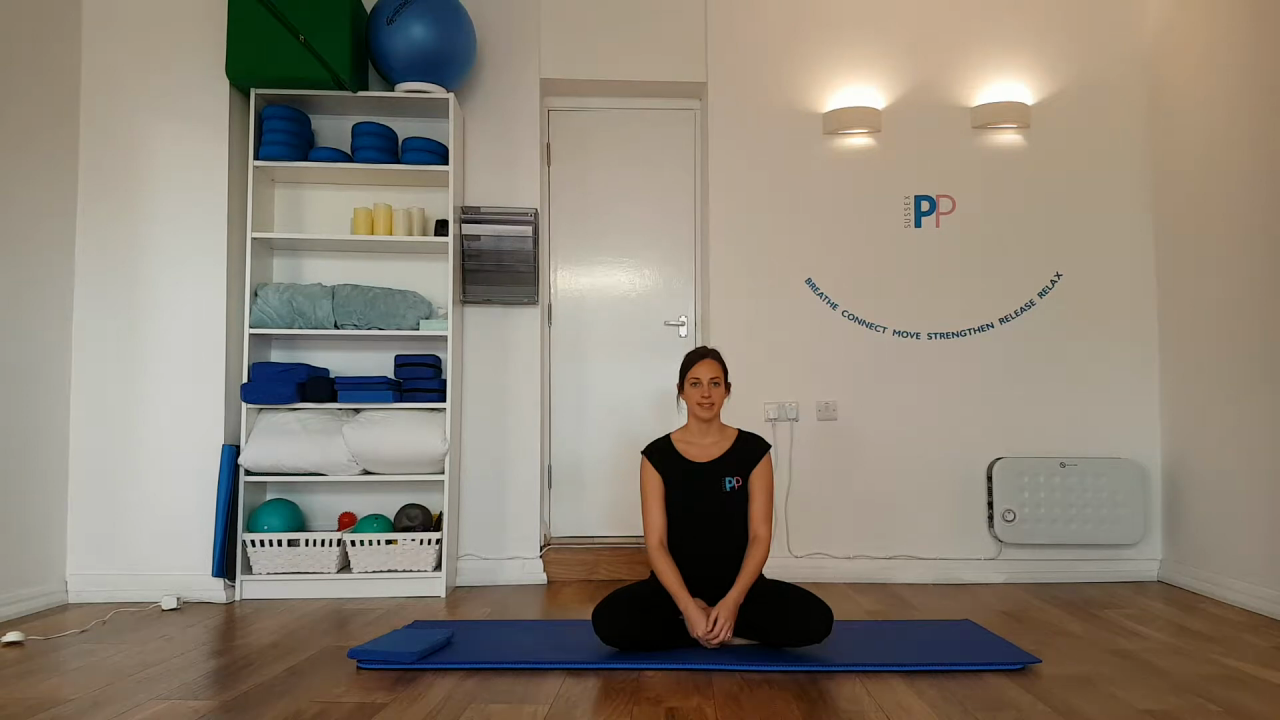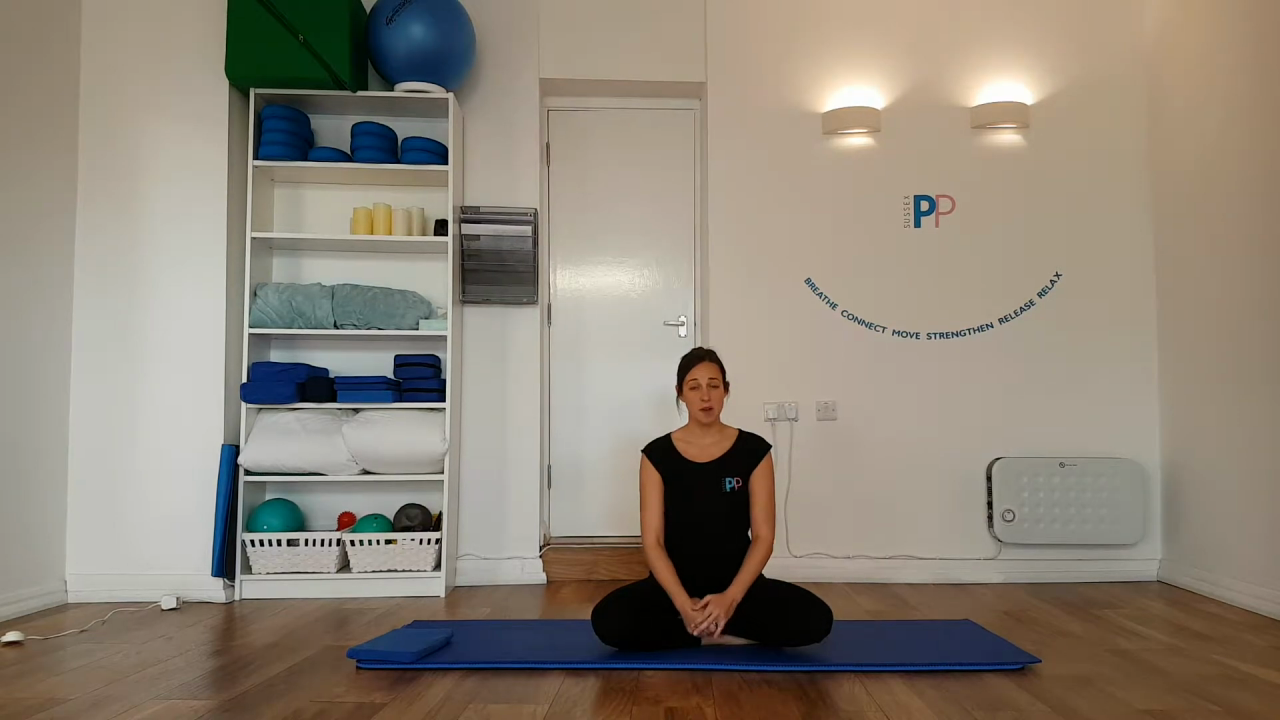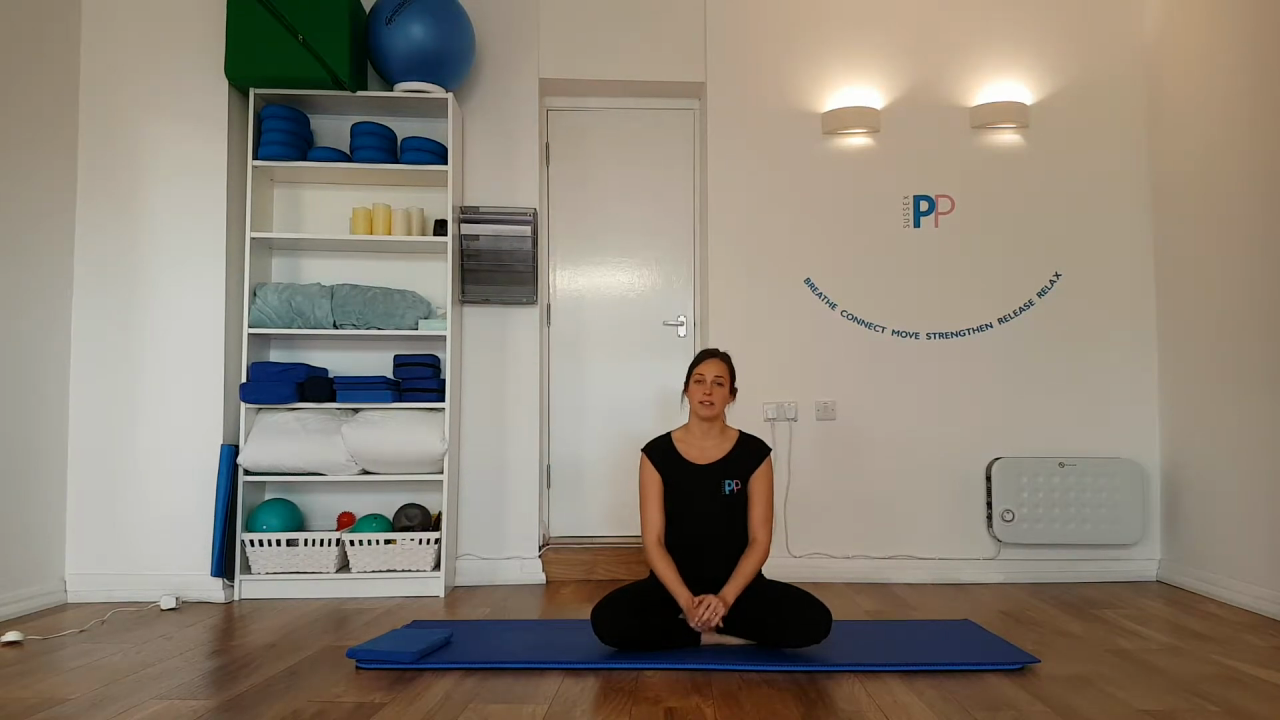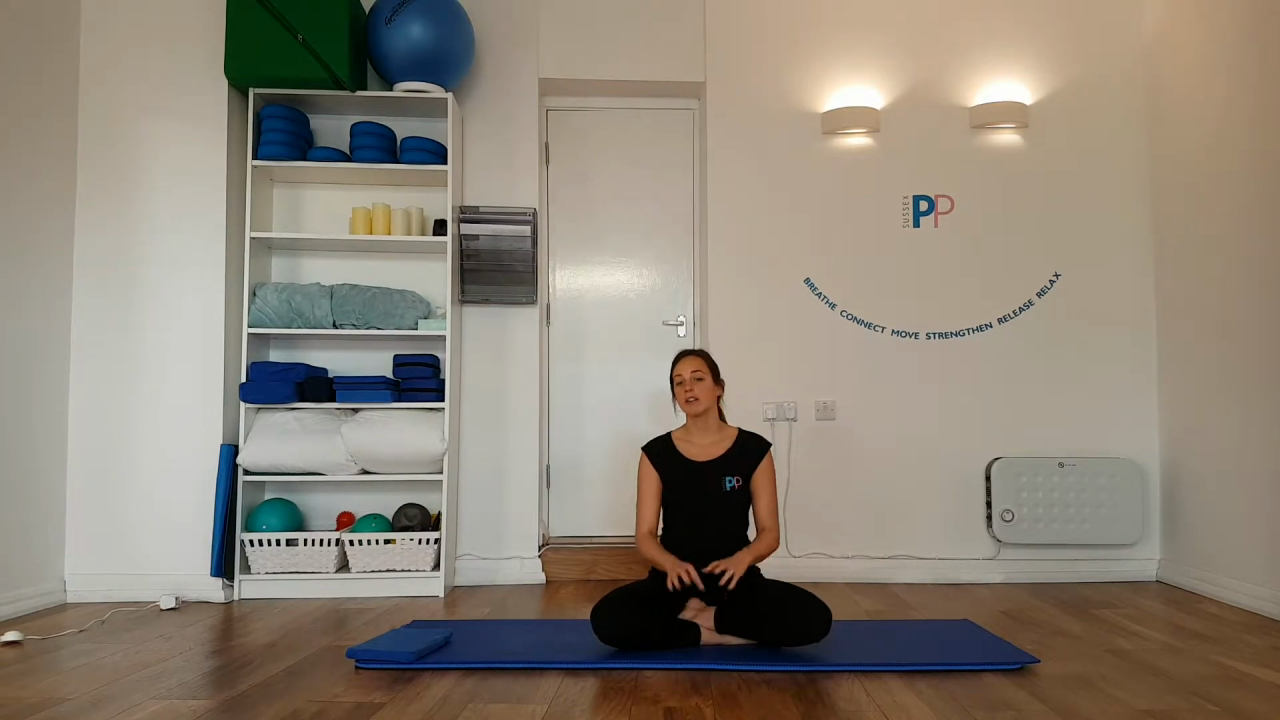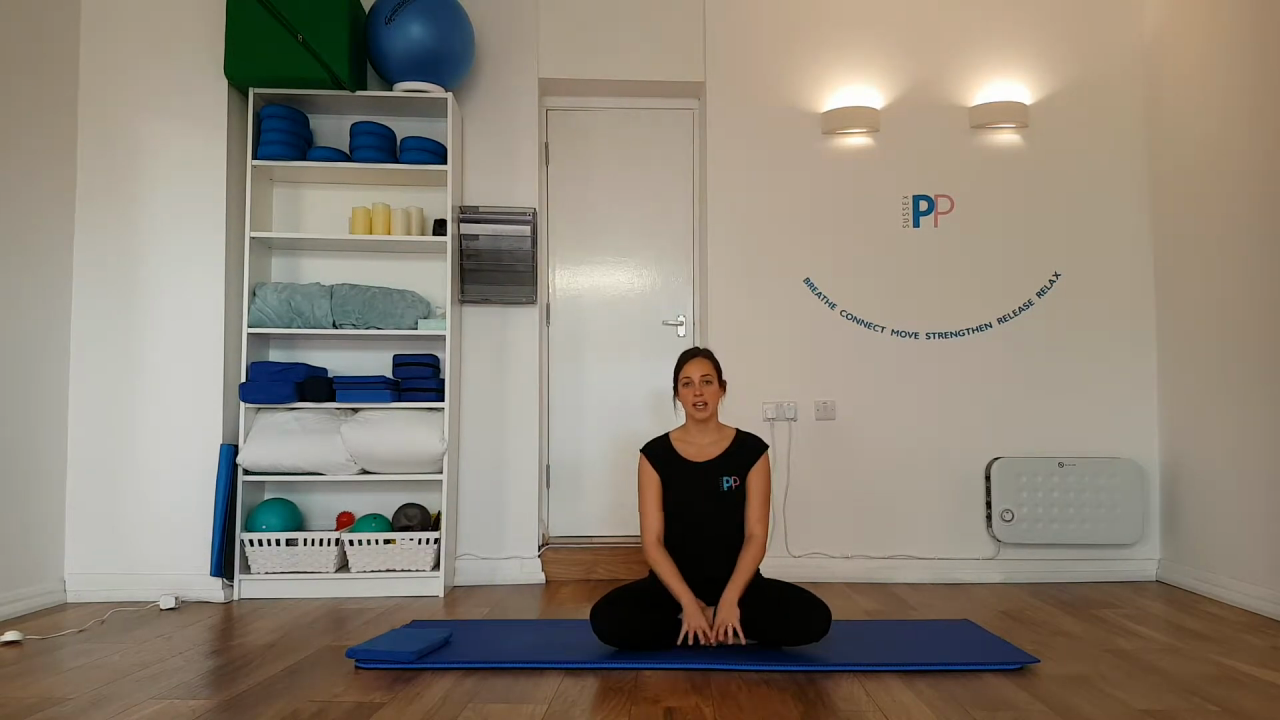
dt=1s
person 1, frame 1
left shoulder: (753, 450)
right shoulder: (657, 455)
left elbow: (760, 535)
right elbow: (656, 542)
left wrist: (733, 601)
right wrist: (688, 608)
left hip: (738, 584)
right hip: (676, 586)
left knee: (816, 619)
right knee: (609, 620)
left ankle: (715, 625)
right ankle: (727, 630)
person 1, frame 2
left shoulder: (754, 450)
right shoulder: (658, 454)
left elbow: (763, 536)
right elbow: (652, 541)
left wrist: (731, 598)
right wrist: (683, 604)
left hip: (737, 583)
right hip: (675, 584)
left knee: (816, 618)
right knee: (607, 620)
left ankle: (700, 625)
right ankle: (736, 633)
person 1, frame 3
left shoulder: (754, 453)
right shoulder: (657, 453)
left elbow: (760, 540)
right elbow: (653, 540)
left wrist: (725, 598)
right wrist: (686, 601)
left hip: (737, 584)
right hip: (674, 584)
left knee: (814, 620)
right knee: (607, 620)
left ankle: (700, 623)
right ankle: (729, 634)
person 1, frame 4
left shoulder: (753, 449)
right shoulder: (656, 453)
left elbow: (769, 532)
right elbow: (644, 536)
left wrist: (743, 558)
right wrist: (671, 562)
left hip: (737, 582)
right hip: (675, 582)
left knee: (815, 618)
right knee: (606, 619)
left ankle: (696, 615)
right ankle: (728, 634)
person 1, frame 5
left shoulder: (751, 450)
right shoulder: (655, 454)
left elbow: (756, 536)
right elbow: (652, 541)
left wrist: (730, 600)
right wrist: (688, 602)
left hip: (735, 581)
right hip: (674, 583)
left knee: (815, 618)
right knee: (605, 619)
right ankle: (733, 631)
